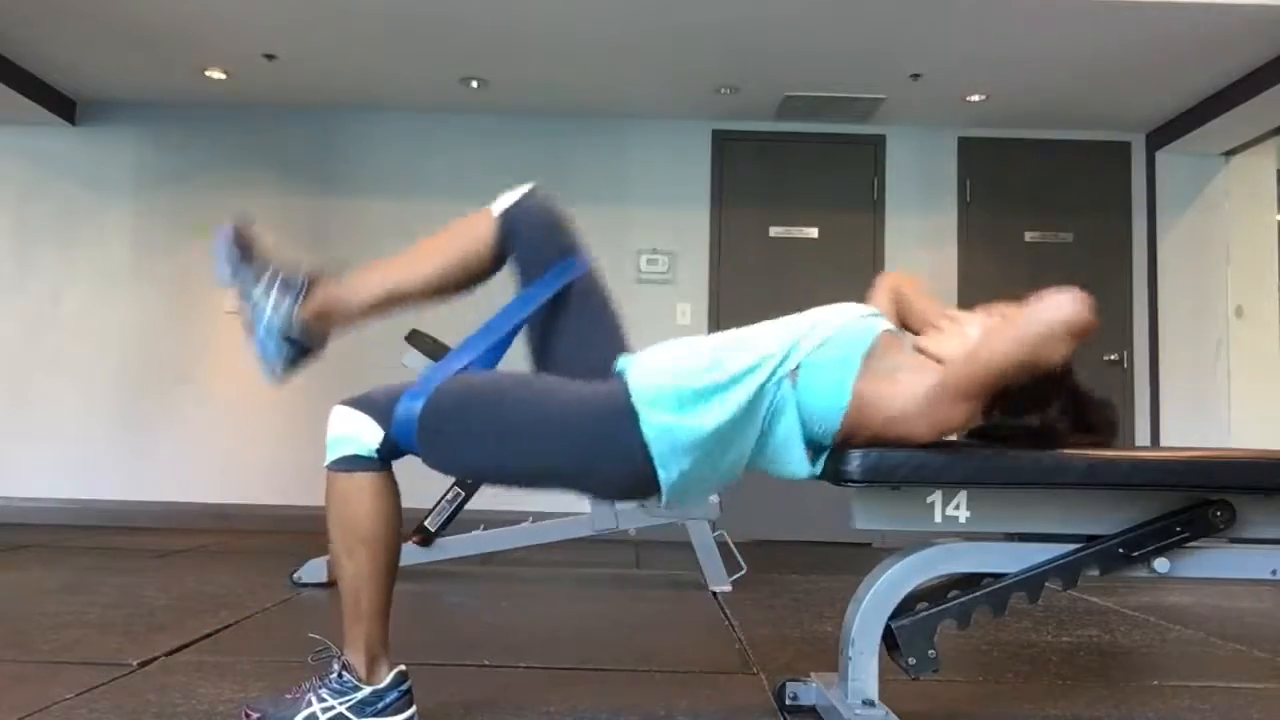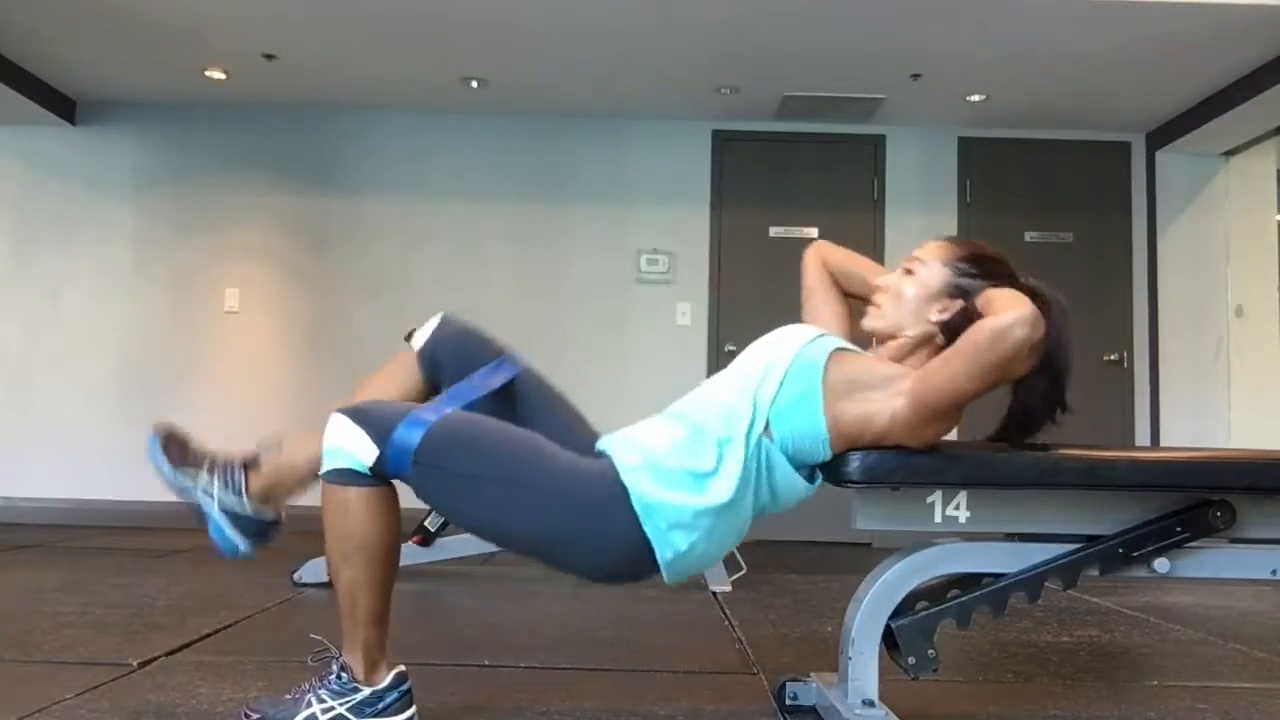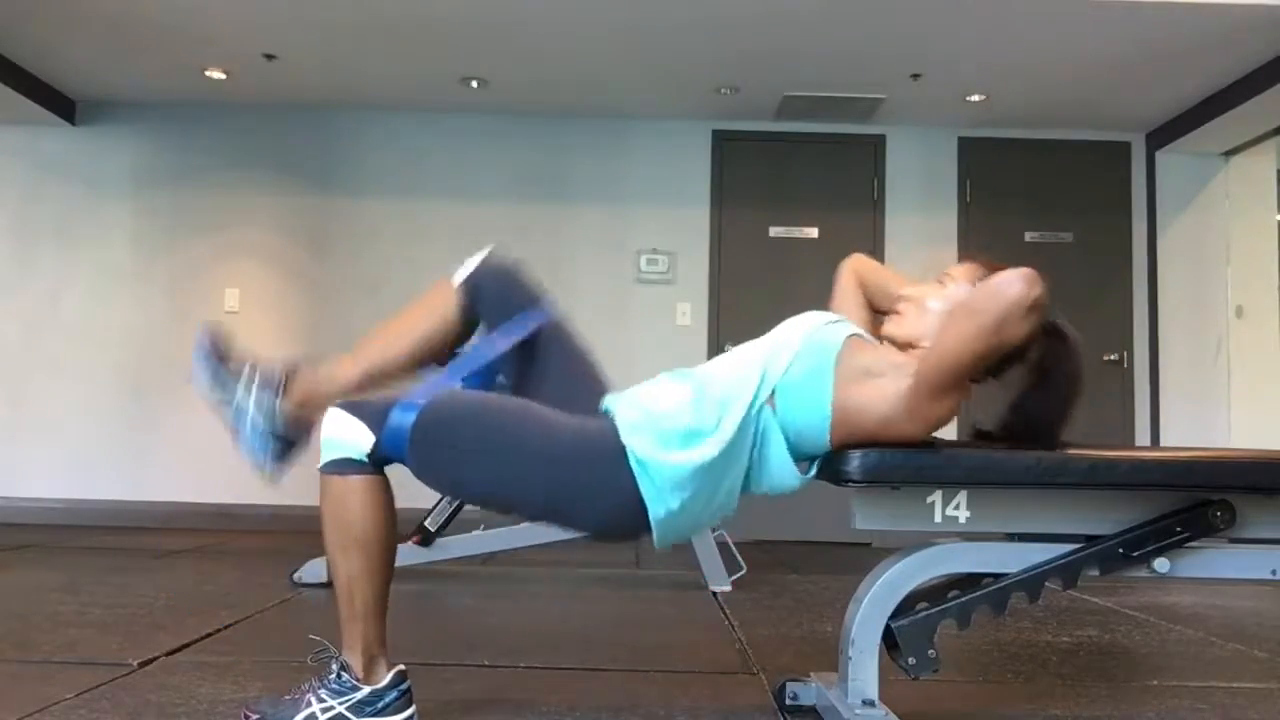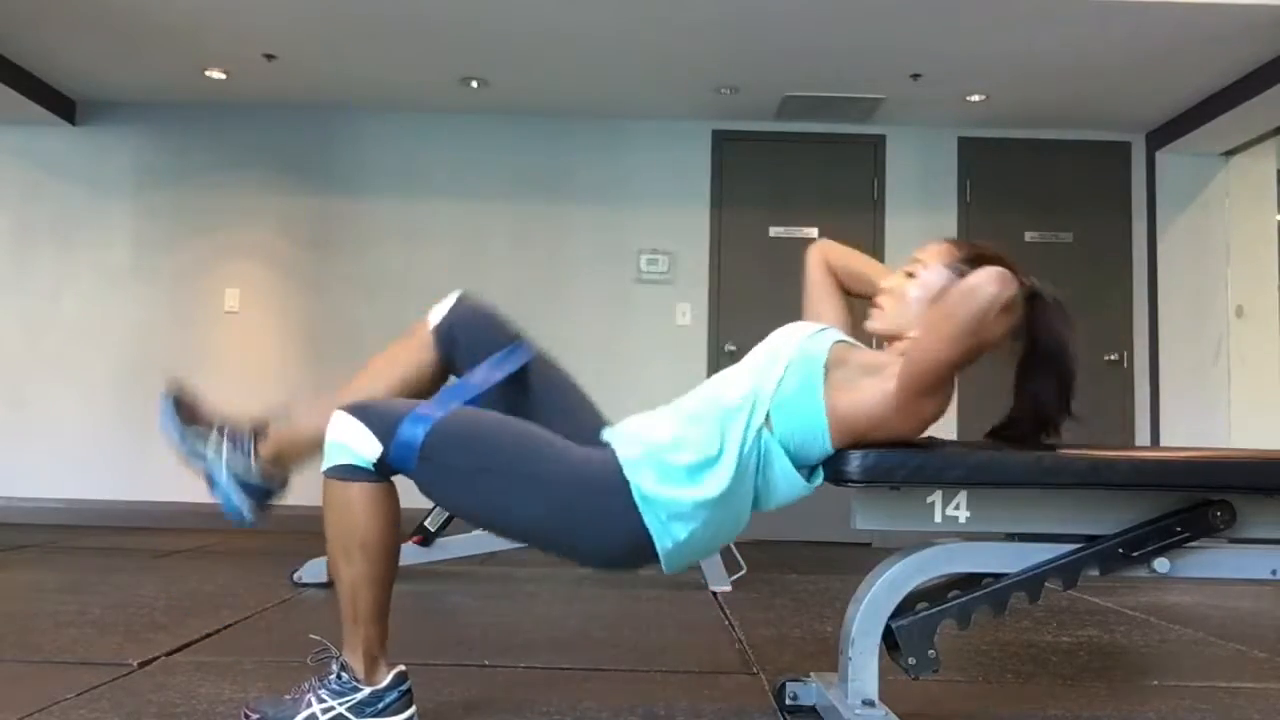
dt=1s
person 1, frame 1
left shoulder: (934, 396)
right shoulder: (897, 352)
left elbow: (1070, 310)
right elbow: (895, 282)
left wrist: (996, 332)
right wrist: (938, 317)
left hip: (633, 432)
right hip: (631, 392)
left knee: (363, 426)
right knee: (526, 216)
right ankle: (312, 312)
person 1, frame 2
left shoulder: (904, 403)
right shoulder: (847, 359)
left elbow: (1022, 324)
right elbow: (819, 252)
left wrist: (975, 288)
right wrist: (897, 290)
left hip: (624, 515)
right hip: (615, 469)
left knee: (359, 435)
right knee: (444, 347)
right ankle: (251, 494)
person 1, frame 3
left shoulder: (918, 391)
right shoulder: (871, 356)
left elbow: (1021, 290)
right elbow: (853, 266)
left wrist: (965, 300)
right wrist: (915, 300)
left hip: (627, 472)
right hip: (623, 434)
left knee: (356, 427)
right knee: (490, 280)
right ankle: (291, 403)
person 1, frame 4
left shoulder: (904, 392)
right shoulder: (845, 355)
left elbow: (996, 287)
right elbow: (822, 251)
left wrist: (941, 287)
right wrist: (893, 291)
left hip: (625, 500)
right hip: (617, 458)
left knee: (362, 429)
right knee: (461, 324)
right ankle: (261, 458)
